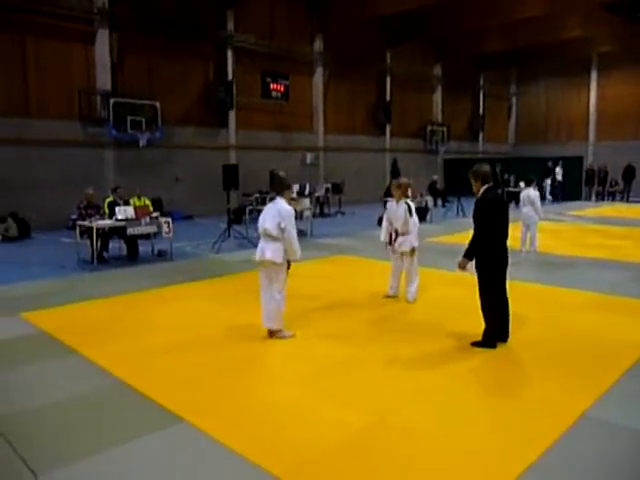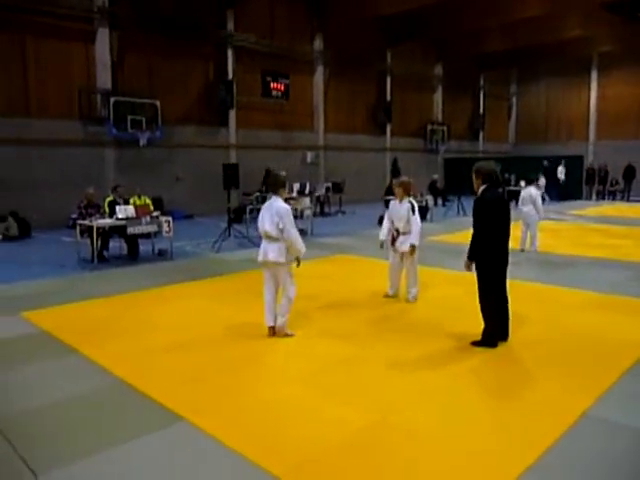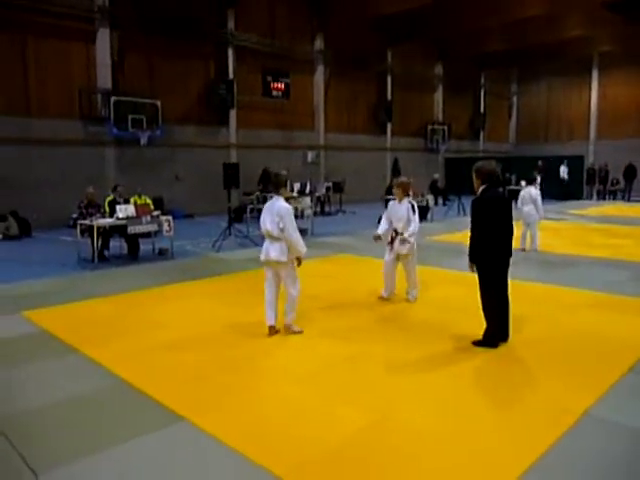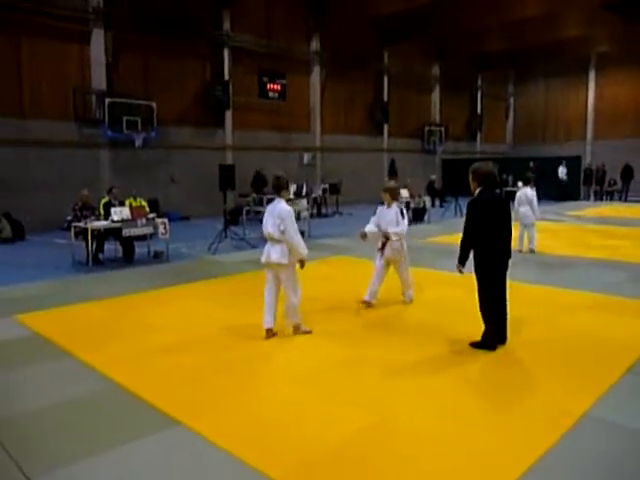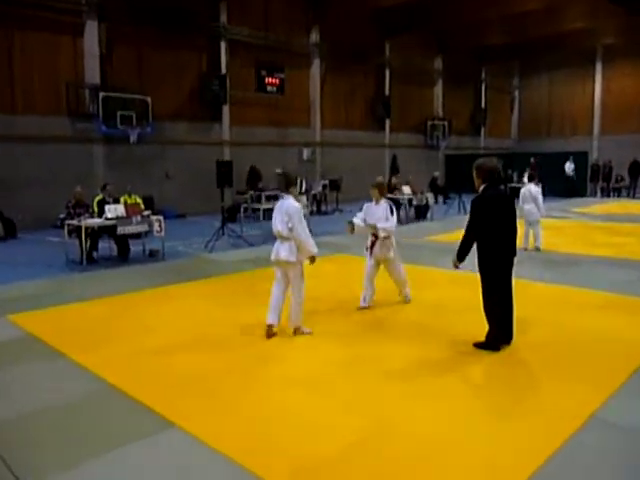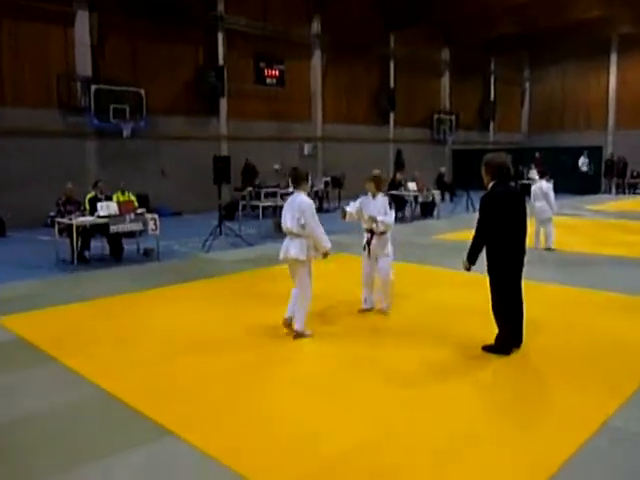
dt=0.2s
person 1, frame 1
left shoulder: (484, 201)
right shoulder: (498, 197)
left elbow: (480, 233)
left wrist: (467, 257)
left hip: (488, 256)
right hip: (500, 254)
left knee: (488, 297)
right knee: (500, 293)
left ankle: (490, 337)
right ankle: (501, 333)
person 1, frame 2
left shoulder: (482, 200)
right shoulder: (500, 196)
left elbow: (479, 233)
right elbow: (504, 227)
left wrist: (471, 257)
left hip: (487, 256)
right hip: (501, 253)
left knee: (488, 296)
right knee: (500, 293)
left ankle: (491, 337)
right ankle: (502, 332)
person 1, frame 3
left shoulder: (480, 201)
right shoulder: (502, 197)
left elbow: (476, 233)
right elbow: (508, 227)
left wrist: (472, 258)
right wrist: (507, 249)
left hip: (487, 256)
right hip: (503, 253)
left knee: (489, 296)
right knee: (501, 293)
left ankle: (492, 337)
right ankle: (503, 333)
person 1, frame 4
left shoulder: (476, 204)
right shoulder: (500, 199)
left elbow: (469, 235)
right elbow: (507, 229)
left wrist: (461, 260)
right wrist: (506, 252)
left hip: (486, 258)
right hip: (501, 255)
left knee: (488, 298)
right knee: (499, 295)
left ankle: (490, 339)
right ankle: (500, 335)
person 1, frame 5
left shoulder: (481, 201)
right shoulder: (505, 196)
left elbow: (471, 232)
right elbow: (512, 226)
left wrist: (460, 256)
right wrist: (511, 249)
left hip: (490, 256)
right hip: (506, 253)
left knee: (492, 298)
right knee: (505, 294)
left ankle: (495, 340)
right ankle: (506, 336)
person 1, frame 6
left shoulder: (490, 198)
right shoulder: (516, 193)
left elbow: (482, 232)
right elbow: (522, 225)
left wrist: (470, 259)
left hip: (499, 256)
right hip: (516, 253)
left knee: (501, 300)
right knee: (514, 296)
left ankle: (504, 343)
right ankle: (515, 339)
person 2, frame 1
left shoulder: (268, 207)
right shoulder: (287, 210)
right elbow: (290, 236)
right wrist: (292, 258)
left hip: (263, 250)
right hip: (276, 252)
left knee: (266, 290)
right knee: (278, 291)
left ankle: (270, 327)
right ankle: (277, 329)
person 2, frame 2
left shoulder: (265, 207)
right shoulder: (283, 208)
right elbow: (290, 234)
right wrist: (298, 253)
left hip: (266, 250)
right hip: (279, 251)
left knee: (270, 289)
right knee: (288, 290)
left ankle: (271, 326)
right ankle: (280, 327)
person 2, frame 3
left shoulder: (267, 206)
right shoulder: (285, 208)
right elbow: (291, 233)
right wrist: (299, 253)
left hip: (269, 249)
right hip: (282, 251)
left knee: (270, 288)
right knee: (292, 288)
left ankle: (271, 325)
right ankle: (289, 324)
person 2, frame 4
left shoulder: (270, 208)
right shoulder: (286, 210)
right elbow: (292, 236)
right wrist: (301, 255)
left hip: (270, 252)
right hip: (283, 253)
left knee: (270, 291)
right knee: (292, 291)
left ankle: (269, 328)
right ankle: (296, 325)
person 2, frame 5
left shoulder: (279, 205)
right shoulder: (294, 206)
right elbow: (301, 233)
right wrist: (310, 252)
left hip: (279, 249)
right hip: (292, 251)
left knee: (278, 289)
right knee: (297, 291)
left ankle: (271, 326)
right ankle: (297, 327)
person 2, frame 6
left shoulder: (289, 201)
right shoulder: (306, 202)
right elbow: (314, 229)
right wrist: (324, 247)
left hip: (289, 246)
right hip: (301, 248)
left knee: (299, 286)
right knee: (304, 289)
left ankle: (289, 318)
right ankle: (298, 329)
person 3, frame 1
left shoulder: (408, 206)
right shoulder: (390, 204)
left elbow: (414, 226)
right elbow: (386, 222)
left wrist: (413, 244)
right wrist: (385, 239)
left hip: (407, 240)
right hip: (395, 239)
left knee: (410, 268)
right knee: (396, 267)
left ankle: (411, 295)
right ankle: (393, 291)
person 3, frame 2
left shoulder: (411, 205)
right shoulder: (393, 204)
left elbow: (416, 225)
right elbow: (387, 221)
left wrist: (414, 243)
right wrist: (383, 237)
left hip: (407, 240)
right hip: (396, 239)
left knee: (410, 268)
right knee: (393, 266)
left ankle: (412, 294)
right ankle: (393, 291)
person 3, frame 3
left shoulder: (411, 205)
right shoulder: (392, 204)
left elbow: (415, 225)
right elbow: (386, 220)
left wrist: (406, 237)
right wrist: (380, 233)
left hip: (406, 241)
right hip: (394, 240)
left knee: (410, 270)
right knee: (388, 265)
left ankle: (412, 295)
right ankle: (387, 293)
person 3, frame 4
left shoulder: (399, 209)
right shoulder: (380, 210)
left elbow: (403, 229)
right elbow: (374, 224)
left wrist: (389, 232)
right wrist: (366, 232)
left hip: (396, 246)
right hip: (384, 246)
left knee: (403, 273)
right knee: (378, 272)
left ankle: (408, 296)
right ankle: (369, 299)
person 3, frame 5
left shoulder: (388, 206)
right shoulder: (368, 206)
left elbow: (391, 226)
right elbow: (361, 219)
left wrist: (377, 227)
right wrist: (353, 223)
left hip: (386, 244)
right hip: (373, 244)
left knee: (396, 272)
right knee: (369, 274)
left ankle: (405, 294)
right ankle: (365, 302)
person 3, frame 6
left shoulder: (386, 200)
right shoulder: (363, 200)
left elbow: (390, 221)
right elbow: (354, 210)
left wrist: (377, 219)
right wrist: (346, 211)
left hip: (382, 240)
right hip: (369, 240)
left knee: (384, 274)
right knee: (367, 274)
left ankle: (384, 304)
right ankle: (367, 303)
